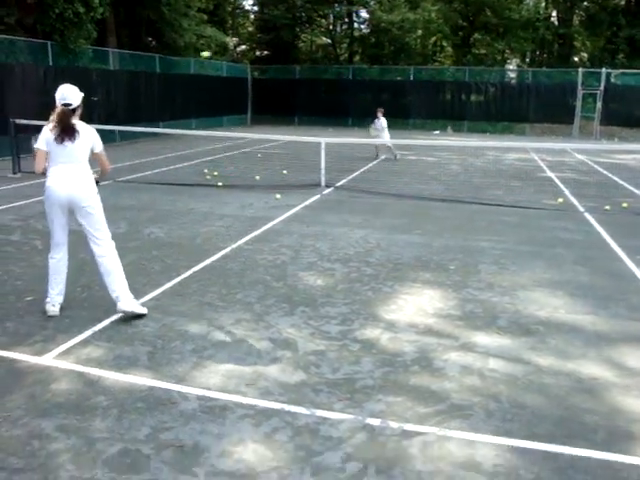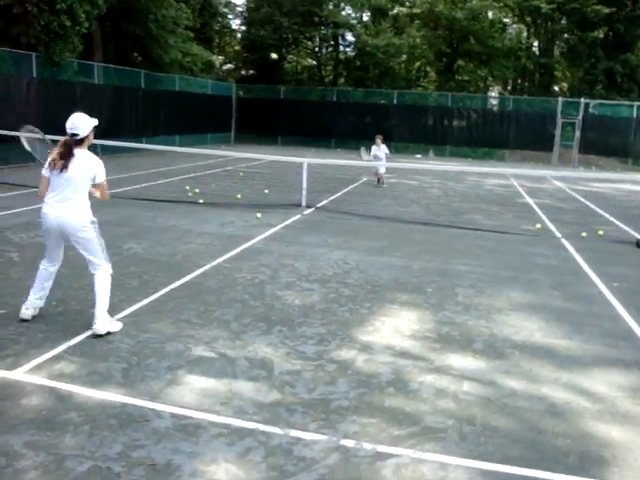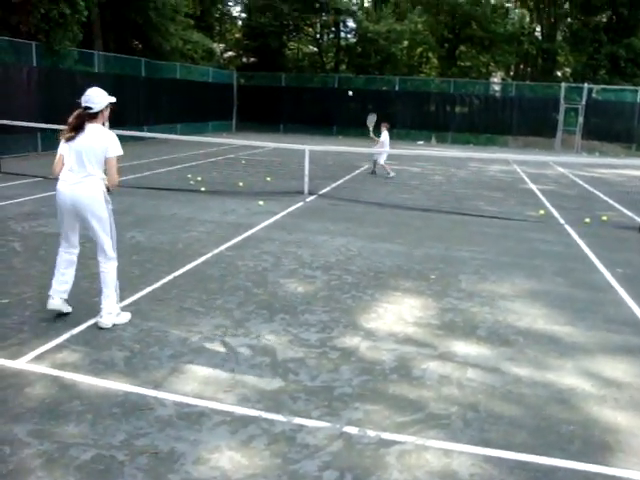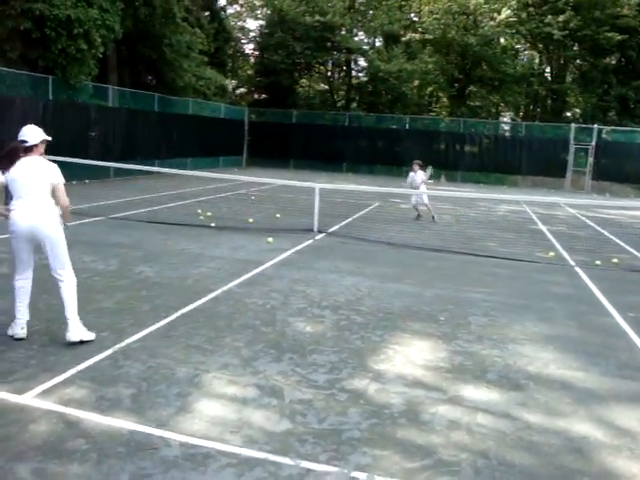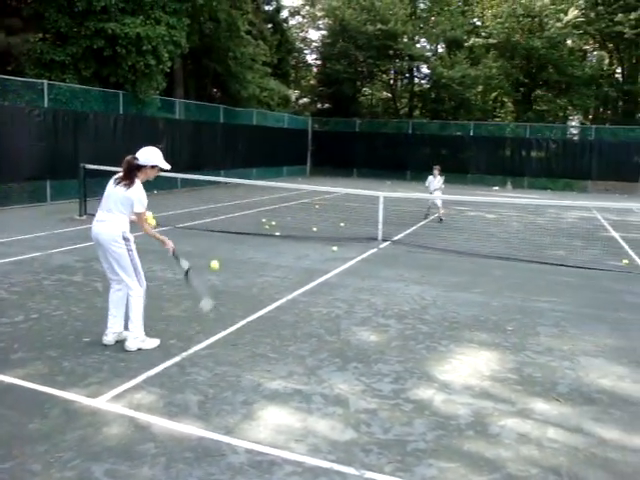
dt=1s
person 1, frame 1
left shoulder: (48, 131)
right shoulder: (89, 132)
left elbow: (38, 168)
right elbow: (105, 167)
right wrist: (96, 176)
left hip: (55, 191)
right hip: (83, 191)
left knee: (58, 247)
right knee: (103, 245)
left ankle: (53, 302)
right ankle: (124, 299)
person 1, frame 2
left shoulder: (54, 157)
right shoulder: (94, 162)
left elbow: (42, 193)
right elbow: (104, 196)
left hip: (51, 216)
right hip: (78, 219)
left knee: (50, 262)
right knee: (101, 268)
left ankle: (30, 307)
right ankle: (101, 321)
person 1, frame 3
left shoulder: (70, 134)
right shoulder: (108, 137)
left elbow: (56, 171)
right elbow: (113, 179)
right wrist: (108, 186)
left hip: (65, 193)
right hip: (91, 196)
left knee: (68, 247)
right knee: (107, 254)
left ankle: (57, 297)
right ankle: (109, 312)
person 1, frame 4
right shoulder: (50, 167)
right elbow: (64, 203)
right wrist: (65, 219)
left hip: (19, 223)
right hip: (47, 222)
left knee: (23, 275)
right knee: (65, 276)
left ankle: (20, 326)
right ankle: (74, 329)
person 1, frame 5
left shoulder: (118, 177)
right shoulder: (138, 192)
right elbow: (144, 226)
left wrist: (130, 216)
right wrist: (164, 240)
left hip: (98, 230)
right hip: (114, 235)
left knee: (118, 283)
right knee: (136, 285)
left ankle: (112, 332)
right ankle: (135, 337)
